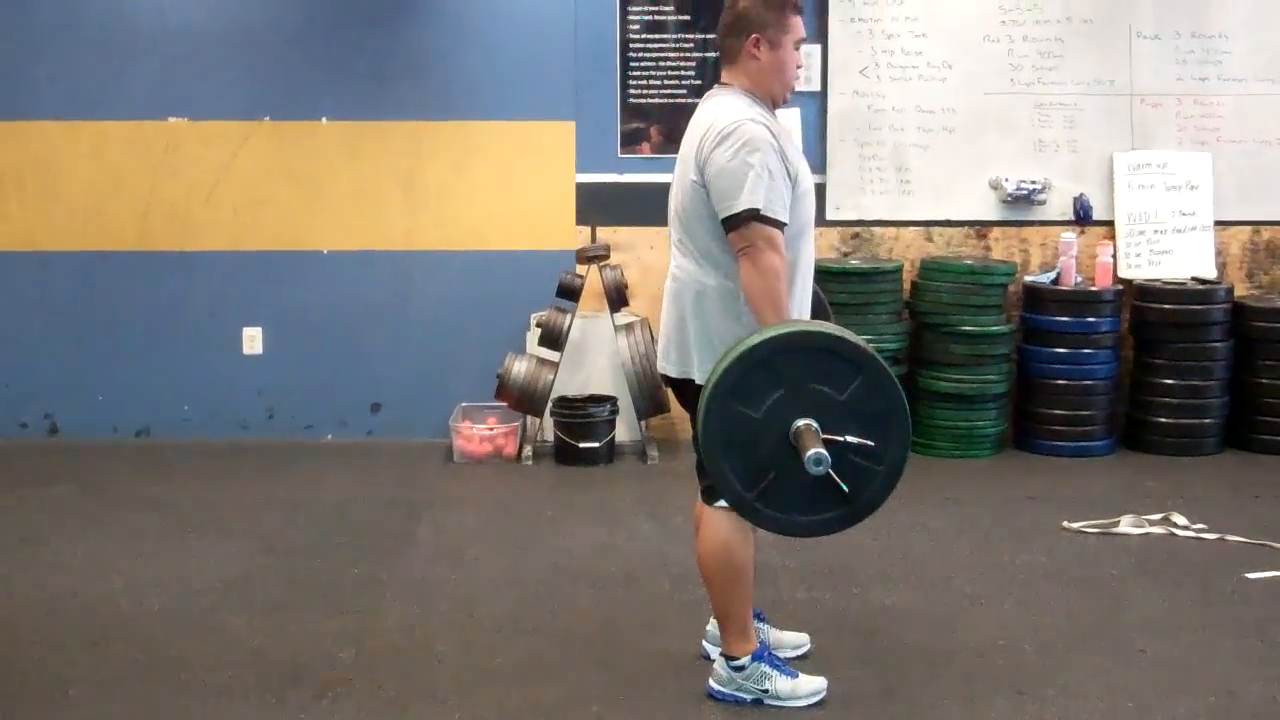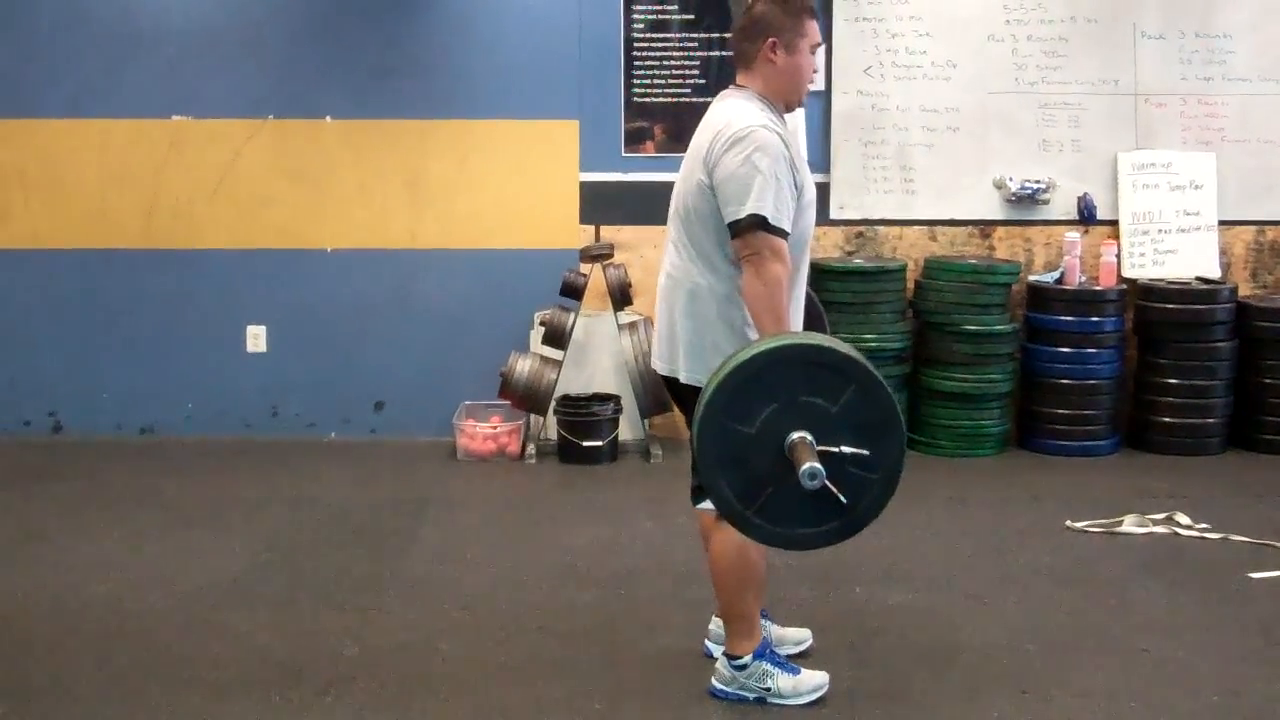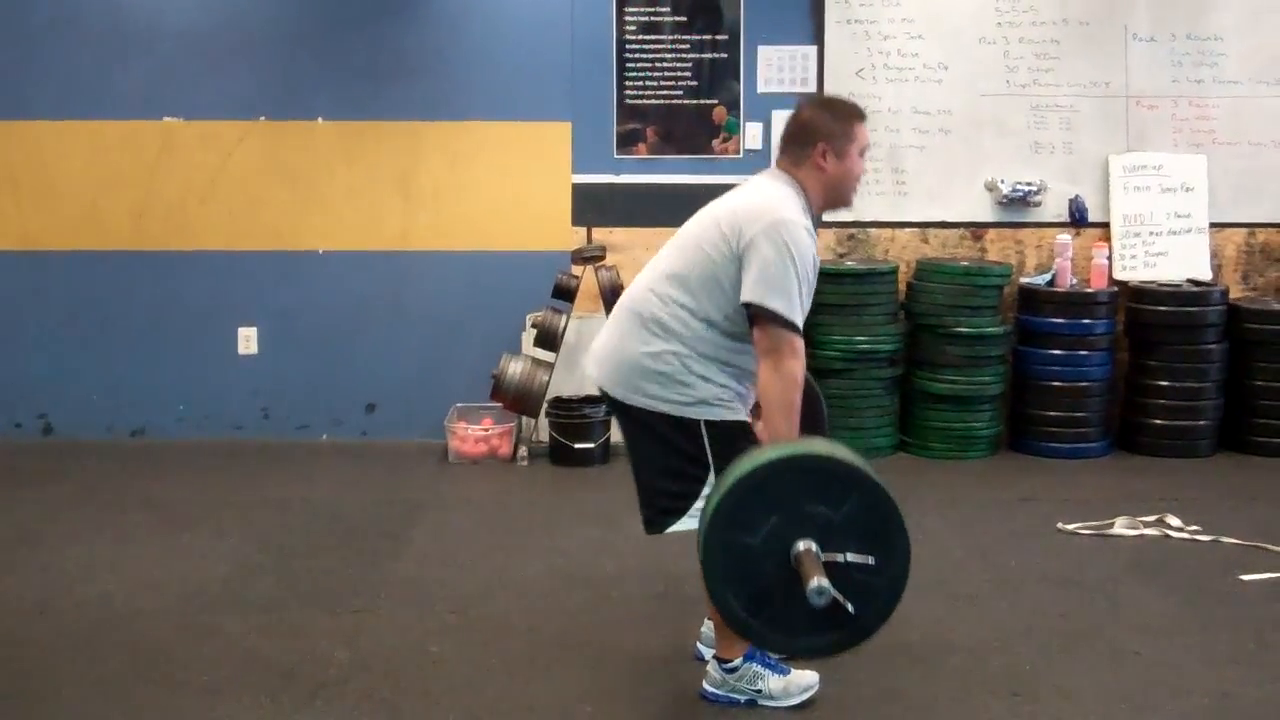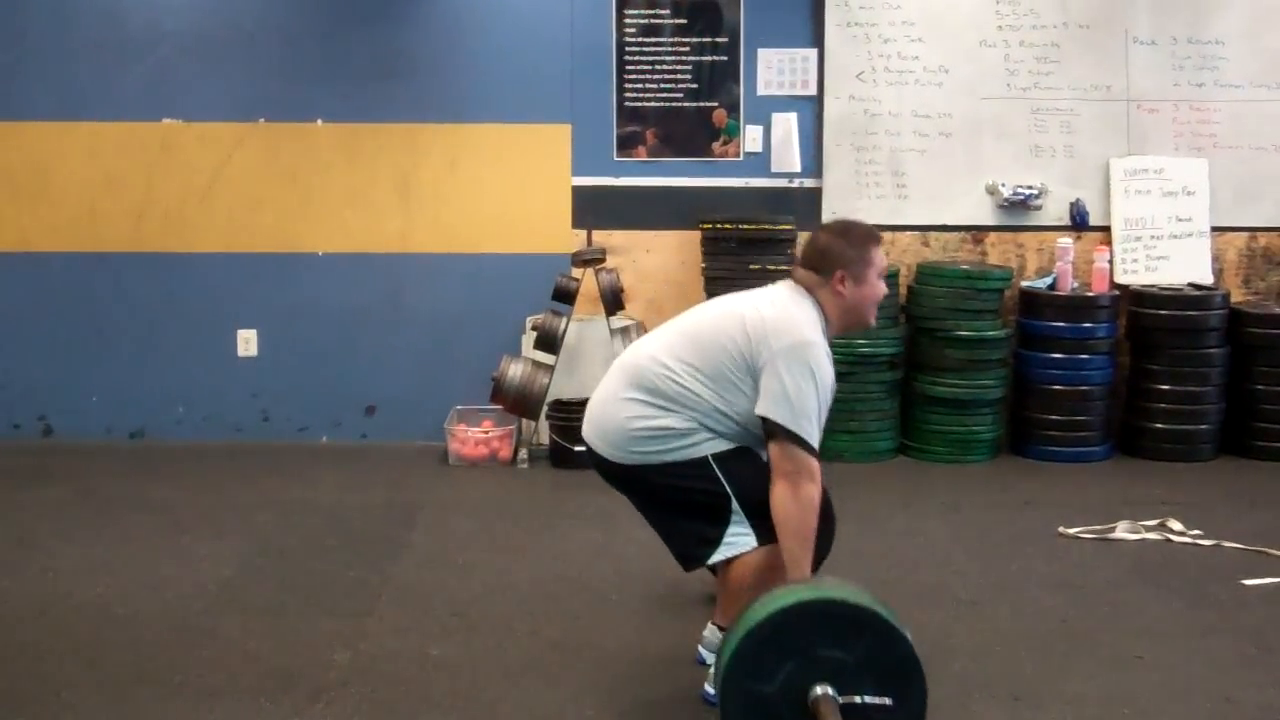
dt=0.3s
person 1, frame 1
left shoulder: (728, 117)
right shoulder: (743, 130)
right elbow: (757, 251)
left hip: (719, 339)
right hip: (731, 347)
left knee: (728, 492)
right knee: (731, 498)
left ankle: (733, 624)
right ankle: (738, 664)
person 1, frame 2
left shoulder: (738, 118)
right shoulder: (753, 133)
right elbow: (761, 259)
left hip: (711, 338)
right hip: (724, 346)
left ankle: (735, 621)
right ankle: (743, 662)
person 1, frame 3
left shoulder: (772, 200)
right shoulder: (783, 224)
left elbow: (769, 347)
right elbow: (779, 354)
left wrist: (766, 426)
left hip: (650, 360)
right hip: (661, 374)
left ankle: (727, 627)
right ankle: (732, 667)
person 1, frame 4
left shoulder: (785, 307)
right shoulder: (800, 341)
right elbow: (795, 476)
right wrist: (801, 590)
left hip: (632, 417)
right hip: (645, 434)
left knee: (752, 513)
right knee: (770, 526)
left ankle: (726, 633)
